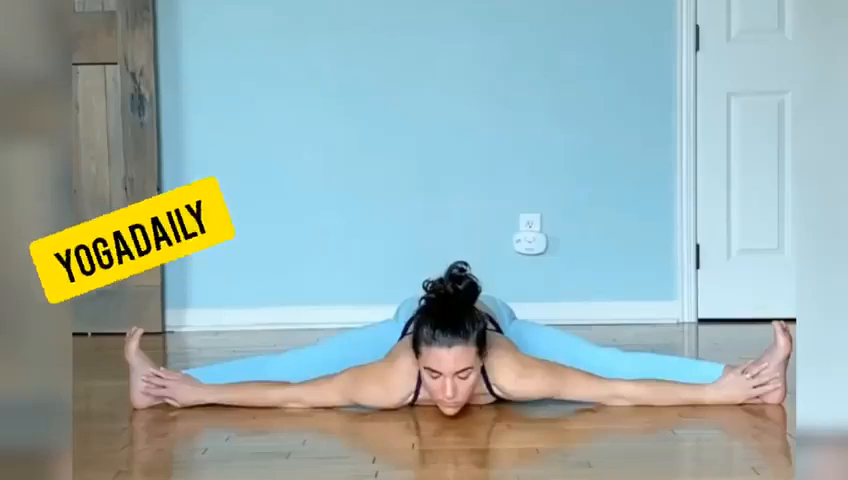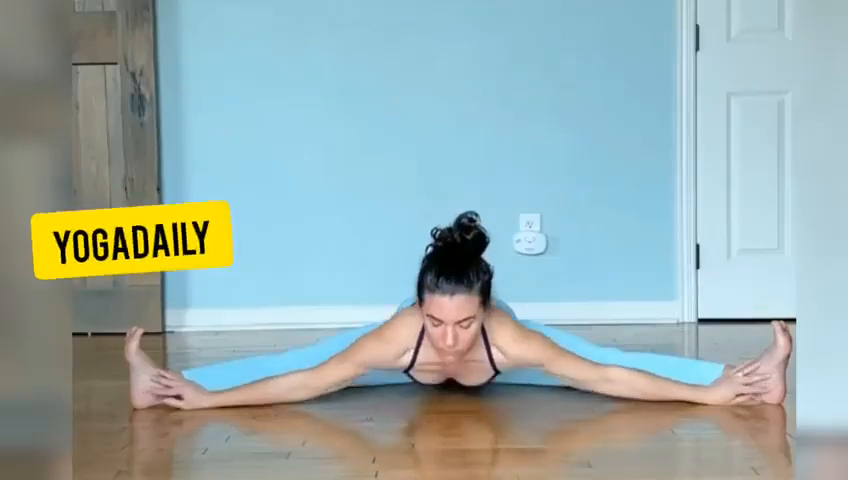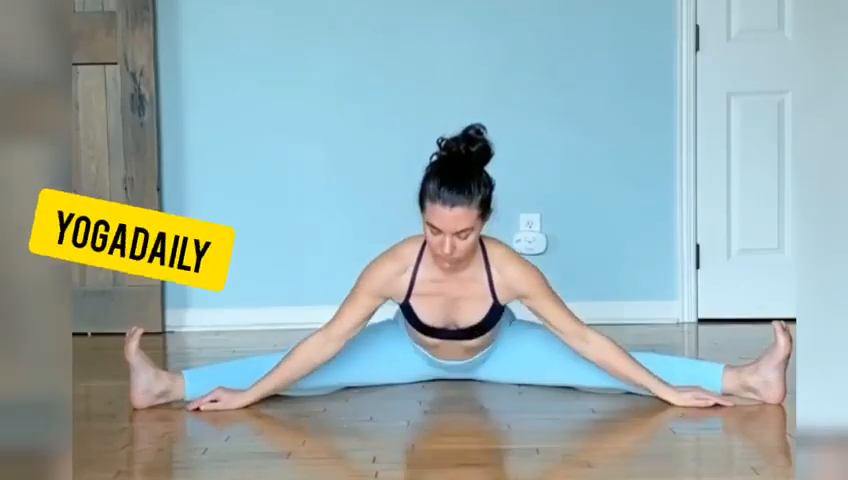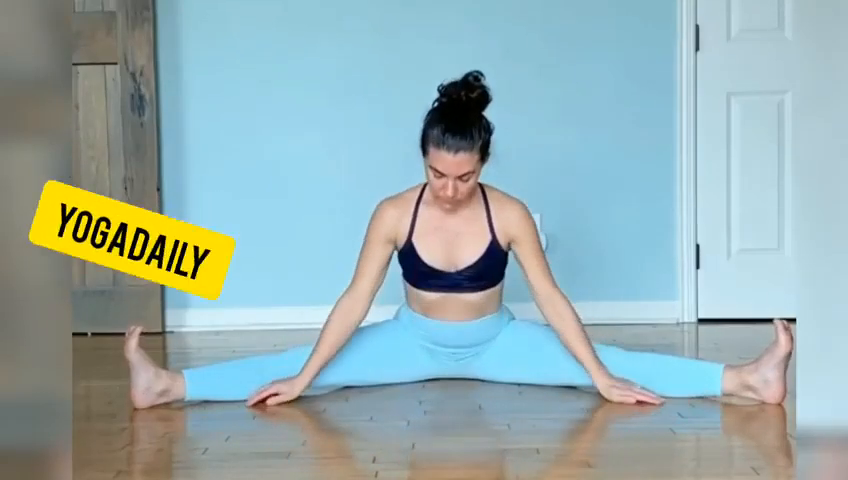
dt=0.5s
person 1, frame 1
left shoulder: (510, 369)
right shoulder: (392, 377)
left elbow: (622, 386)
right elbow: (291, 389)
left wrist: (721, 390)
right wrist: (195, 392)
left hip: (500, 321)
right hip: (406, 324)
left knee: (610, 359)
right knee: (297, 361)
left ankle: (744, 376)
right ankle: (168, 382)
person 1, frame 2
left shoulder: (510, 339)
right shoulder: (397, 337)
left elbow: (610, 375)
right elbow: (300, 379)
left wrist: (710, 393)
right wrist: (205, 399)
left hip: (495, 372)
right hip: (411, 355)
left knee: (604, 353)
right knee: (300, 357)
left ankle: (744, 376)
right ankle: (166, 383)
person 1, frame 3
left shoulder: (509, 266)
right shoulder: (393, 266)
left elbow: (581, 336)
right elbow: (328, 339)
left wrist: (664, 389)
right wrist: (250, 392)
left hip: (494, 352)
right hip: (412, 351)
left knee: (609, 367)
right knee: (302, 371)
person 1, frame 4
left shoulder: (509, 214)
right shoulder: (394, 213)
left elbow: (551, 299)
right elbow: (354, 301)
left wrist: (603, 379)
right wrist: (301, 378)
left hip: (494, 343)
right hip: (414, 342)
left knee: (611, 363)
right knee: (324, 367)
right ankle: (169, 384)
